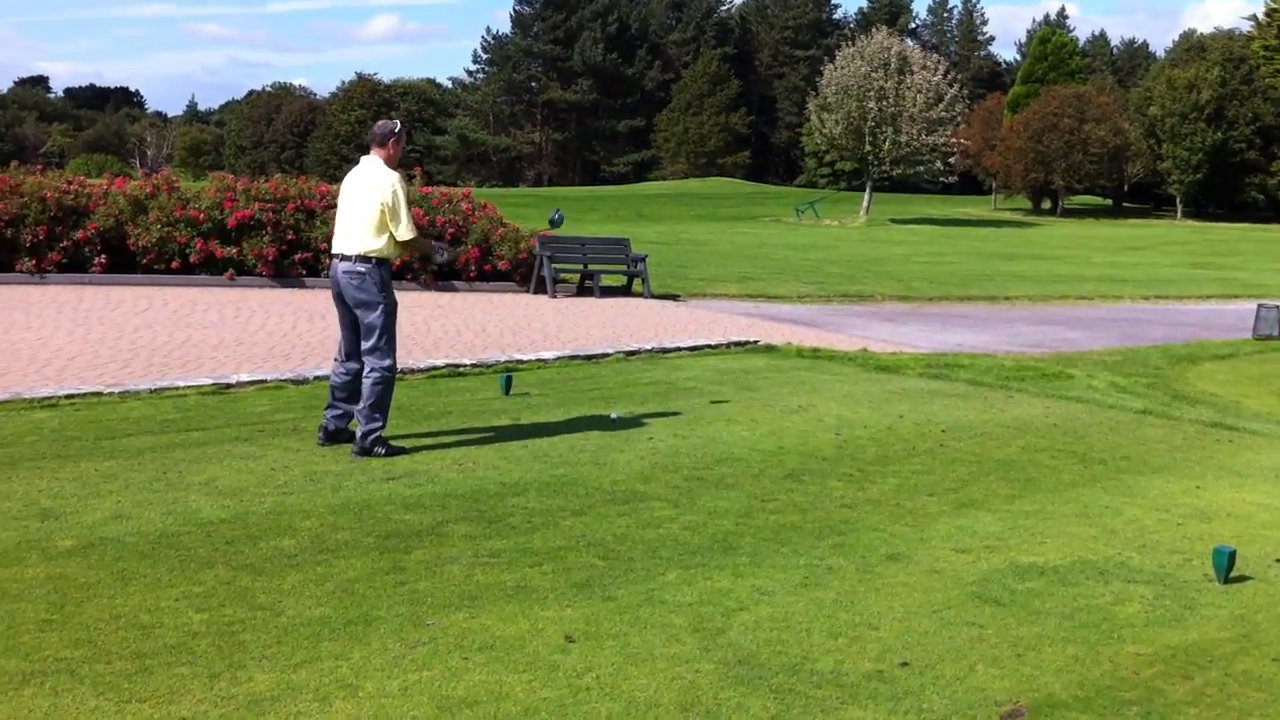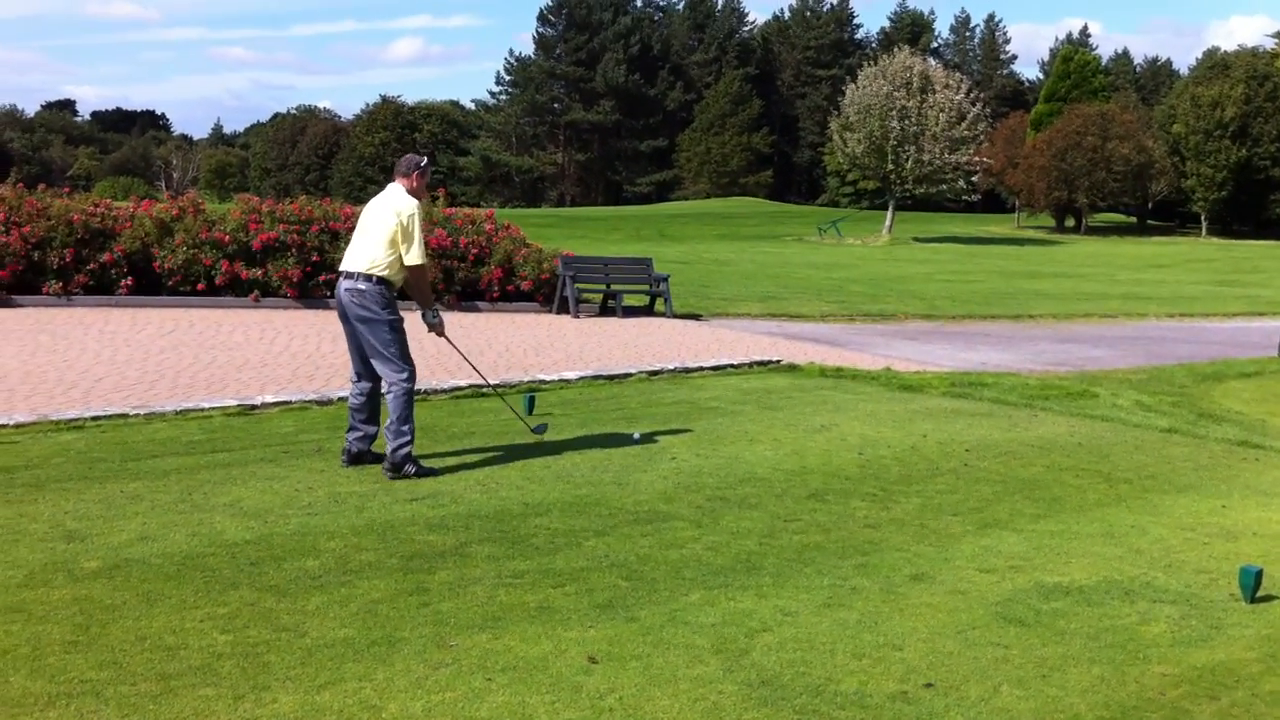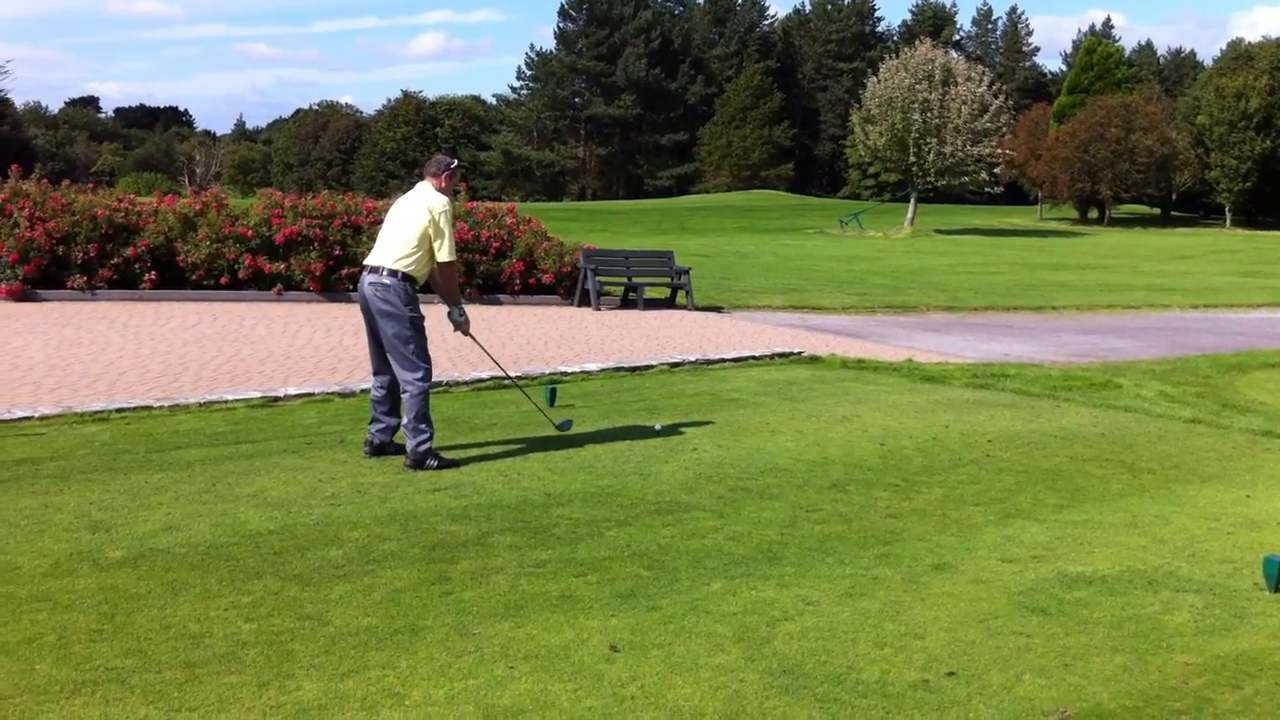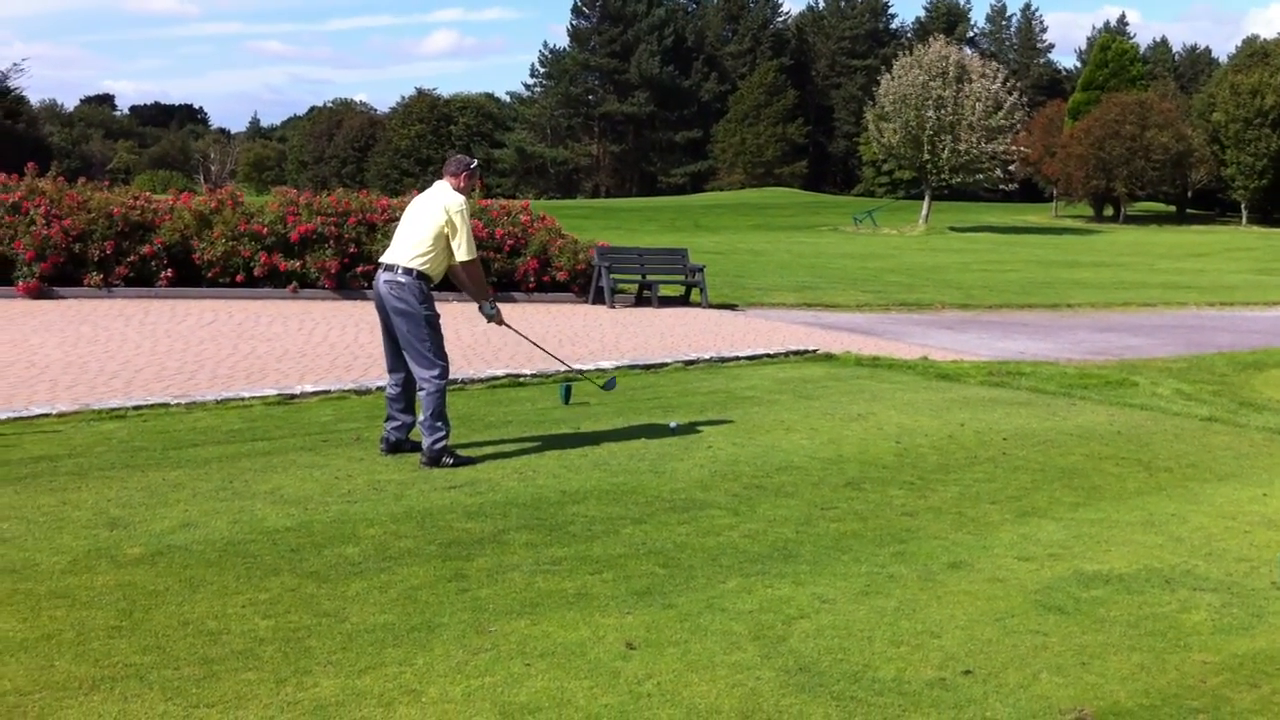
dt=0.4s
person 1, frame 1
left shoulder: (354, 175)
right shoulder: (389, 179)
right elbow: (404, 238)
left hip: (340, 267)
right hip: (367, 271)
left knee: (350, 353)
right knee: (379, 360)
left ankle: (333, 425)
right ankle: (367, 438)
person 1, frame 2
left shoulder: (379, 201)
right shoulder: (408, 205)
right elbow: (416, 267)
left wrist: (422, 305)
right wrist: (431, 310)
left hip: (347, 287)
right hip: (369, 290)
left knee: (365, 375)
right knee: (398, 374)
left ankle: (356, 446)
right ankle: (398, 455)
person 1, frame 3
left shoulder: (408, 199)
right shoulder: (438, 203)
left elbow: (428, 264)
right elbow: (446, 264)
left wrist: (450, 303)
right wrist: (457, 308)
left hip: (370, 282)
right hip: (392, 287)
left knee: (386, 369)
right knee: (414, 371)
left ankle: (379, 438)
right ankle: (418, 451)
person 1, frame 4
left shoulder: (427, 197)
right shoulder: (455, 202)
left elbow: (451, 263)
right elbow: (468, 262)
left wrist: (478, 298)
right wrist: (488, 302)
left hip: (385, 280)
right hip: (408, 285)
left knee: (401, 367)
right knee: (431, 369)
left ankle: (395, 436)
right ankle: (435, 448)
